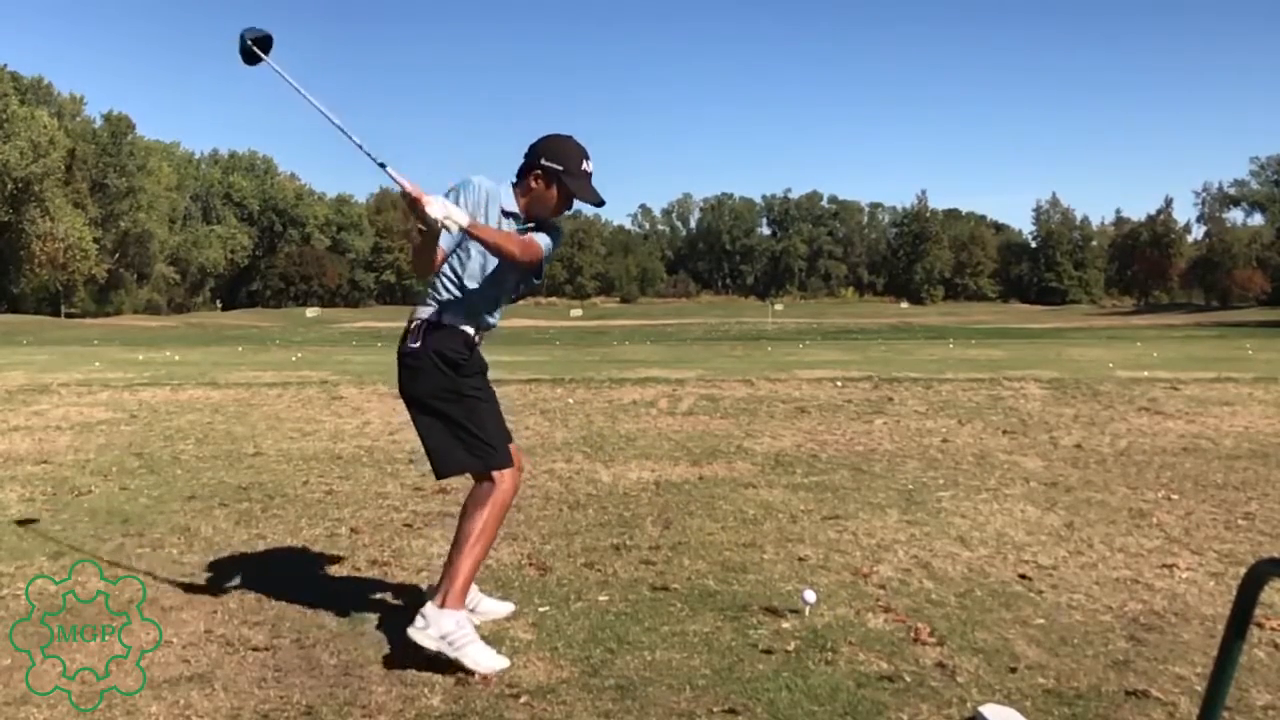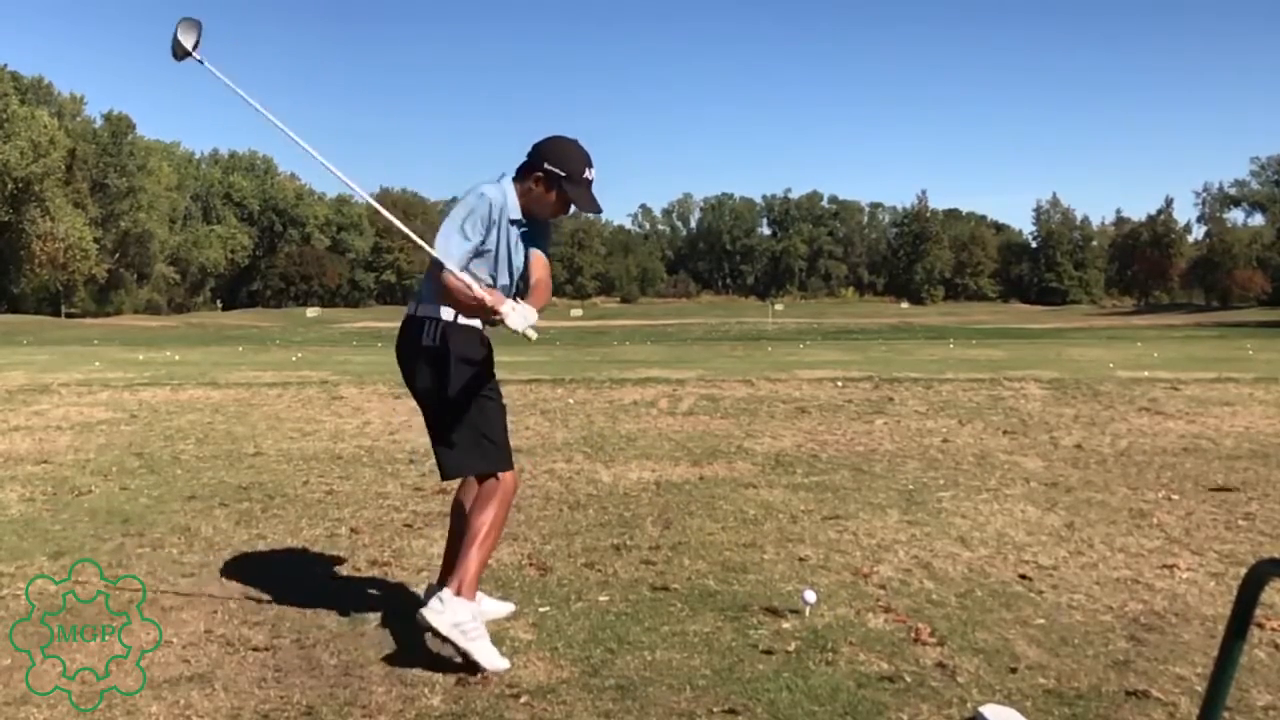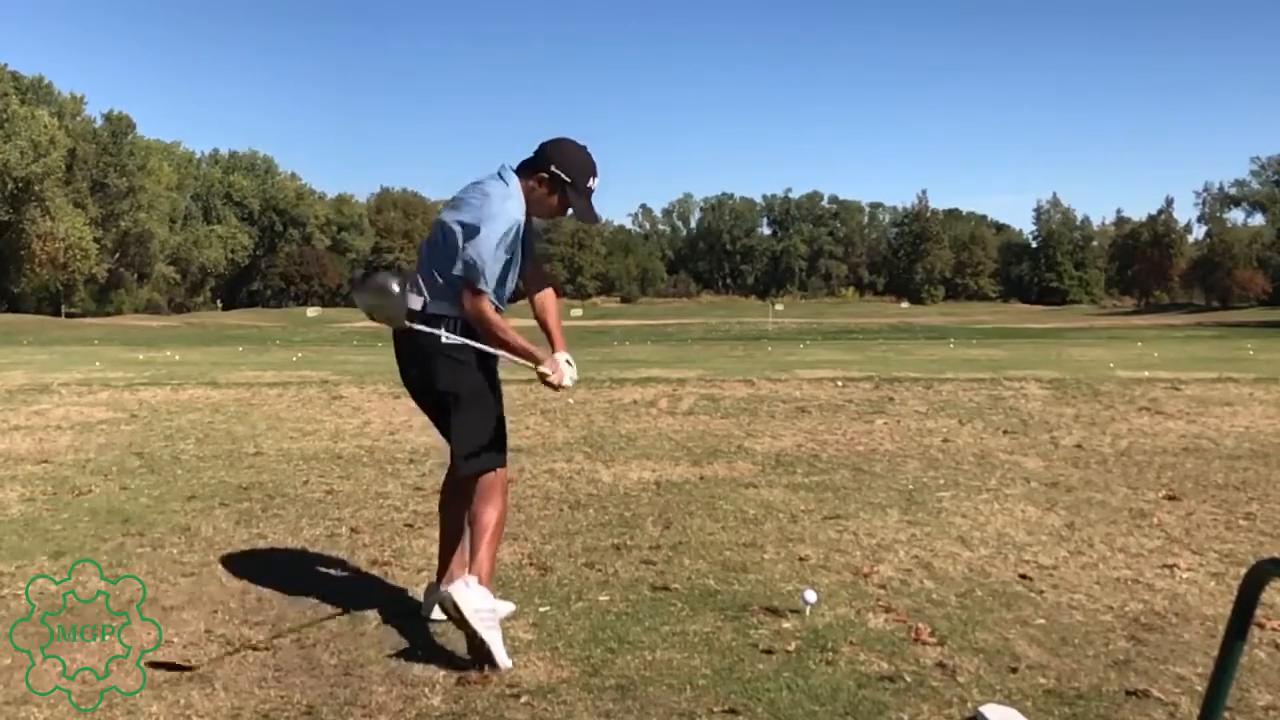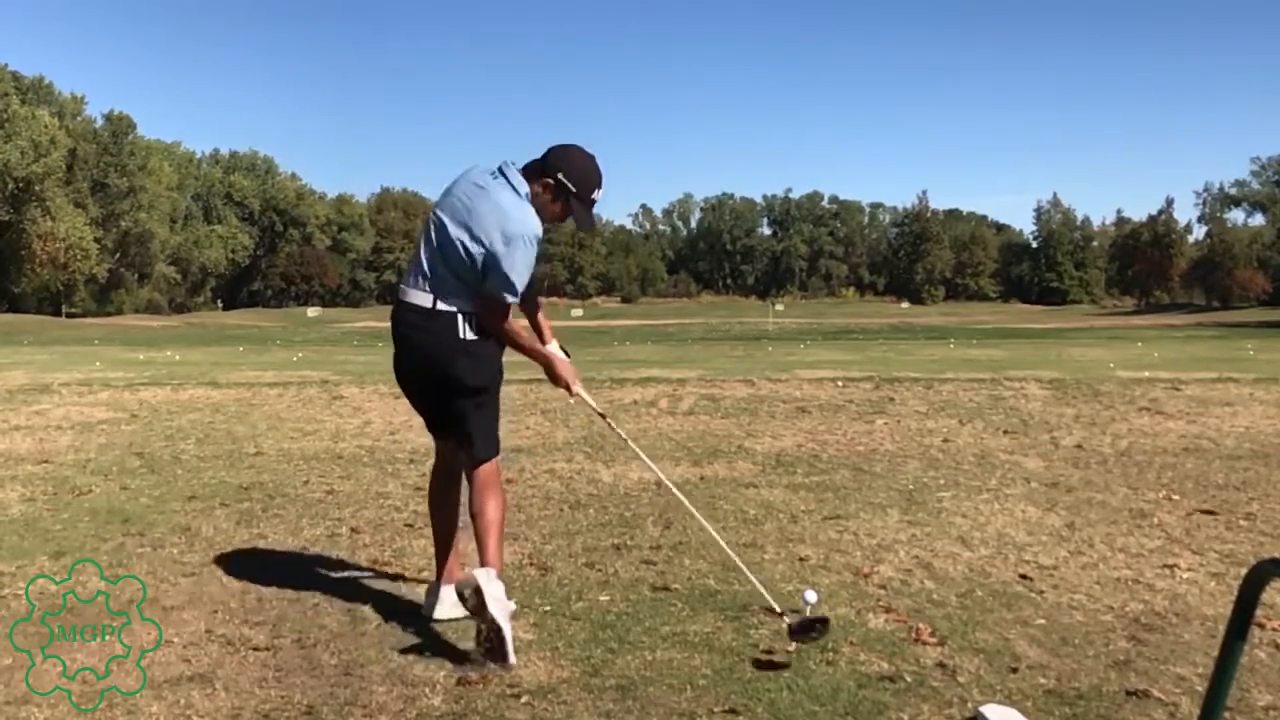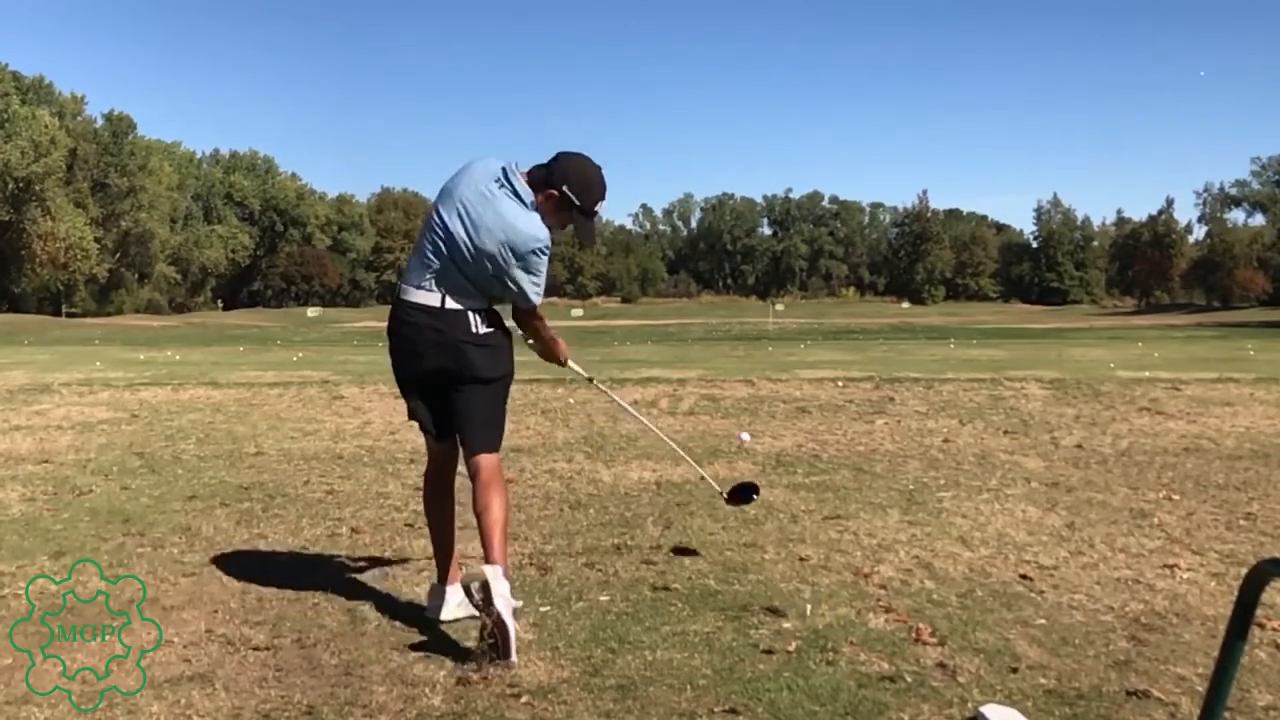
dt=0.3s
person 1, frame 1
left shoulder: (546, 233)
right shoulder: (477, 191)
left elbow: (520, 254)
right elbow: (422, 265)
left wrist: (467, 226)
right wrist: (428, 224)
left hip: (458, 350)
right hip: (437, 345)
left knee: (507, 463)
right knee: (499, 478)
left ankle: (455, 588)
right ankle: (442, 615)
person 1, frame 2
left shoulder: (536, 225)
right shoulder: (486, 201)
left elbow: (541, 280)
right elbow: (446, 281)
left wrist: (525, 307)
right wrist: (491, 303)
left hip: (453, 344)
right hip: (443, 341)
left knee: (486, 466)
right knee: (498, 478)
left ankle: (451, 586)
right ankle: (456, 603)
person 1, frame 3
left shoulder: (505, 196)
right shoulder: (504, 215)
left elbow: (534, 279)
right elbow: (474, 306)
left wrist: (559, 348)
right wrist: (537, 358)
left hip: (422, 334)
right hip: (449, 338)
left knee: (467, 457)
right knee: (489, 470)
left ankle: (448, 585)
right ankle: (474, 588)
person 1, frame 4
left shoulder: (483, 178)
right shoulder: (523, 227)
right elbow: (496, 315)
left wrist: (549, 337)
right wrist: (547, 359)
left hip: (412, 325)
right hip: (457, 335)
left knee: (450, 455)
right knee: (481, 464)
left ankle: (446, 586)
right ankle: (488, 579)
person 1, frame 5
left shoulder: (479, 171)
right shoulder: (531, 237)
right elbow: (529, 315)
left wrist: (537, 327)
right wrist: (552, 347)
left hip: (411, 324)
right hip: (470, 335)
left knee: (440, 457)
right knee: (484, 461)
left ankle: (448, 587)
right ankle: (495, 577)
